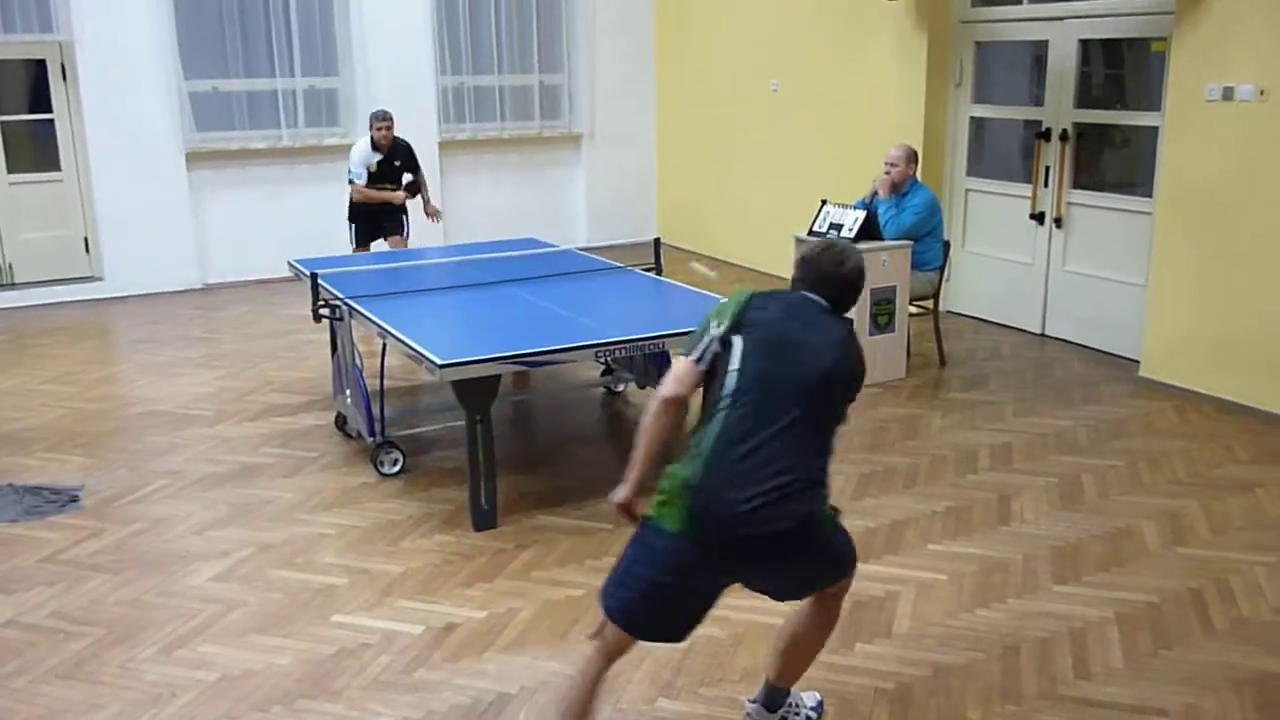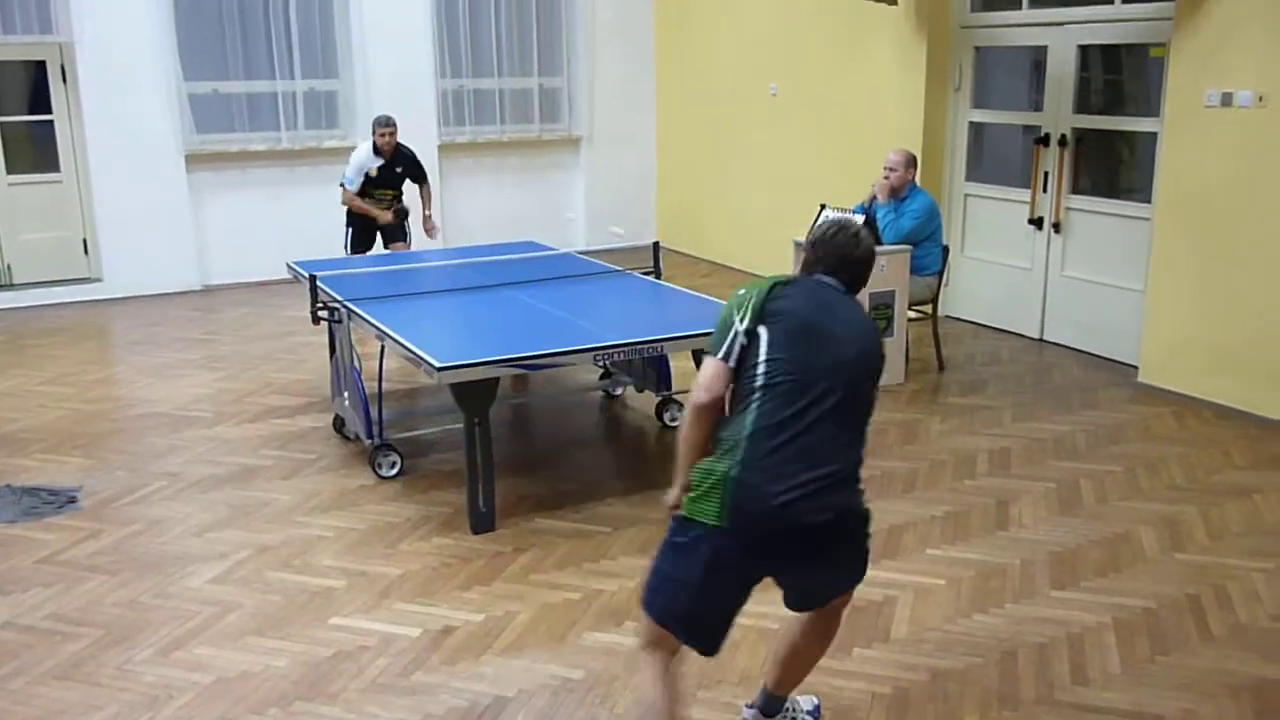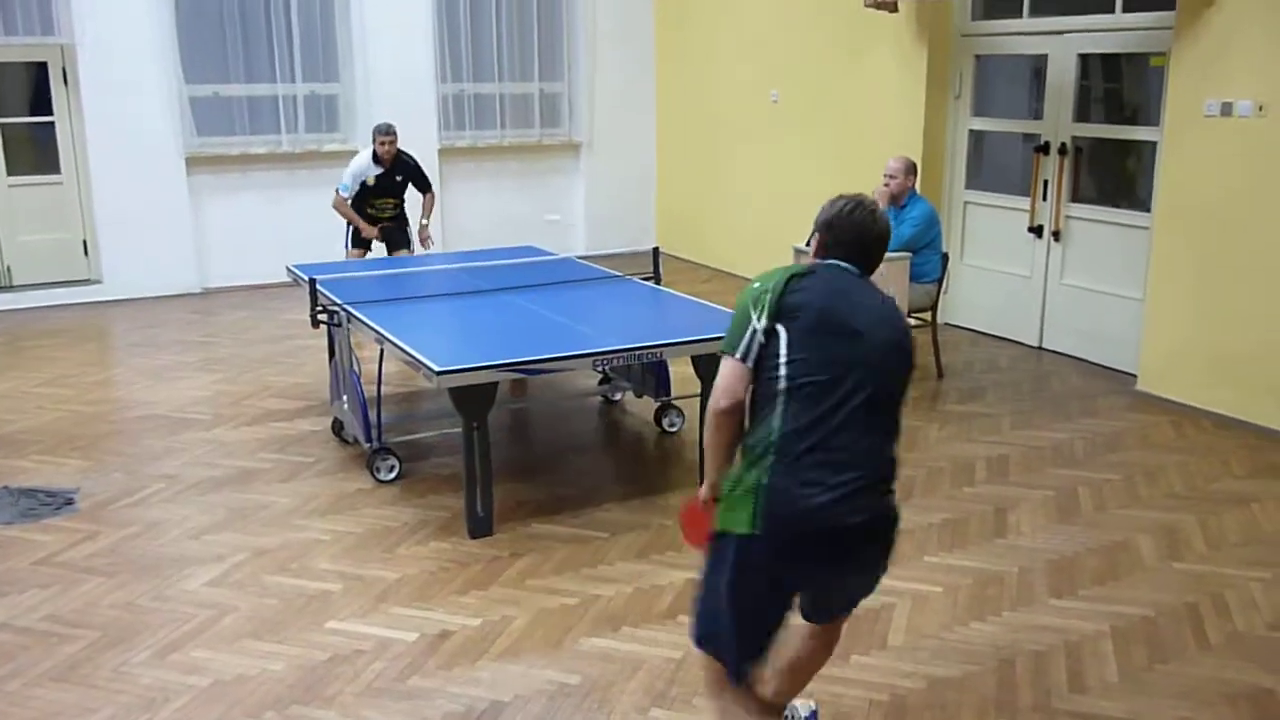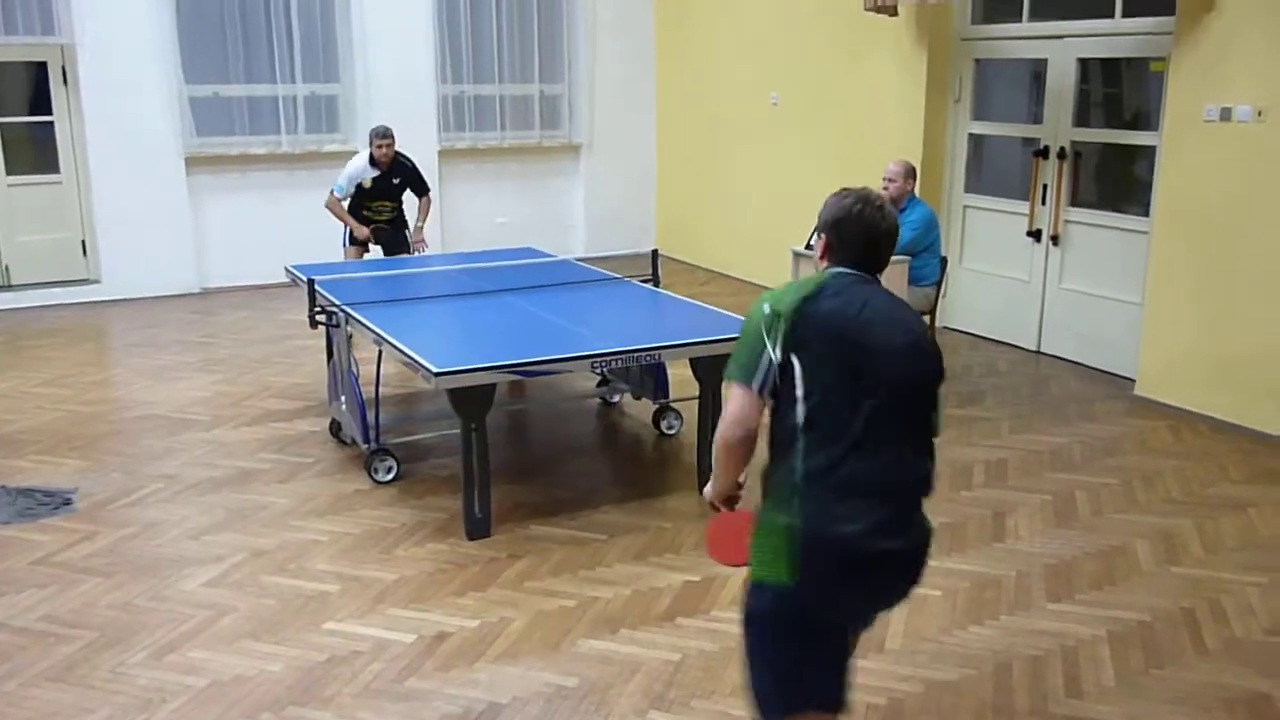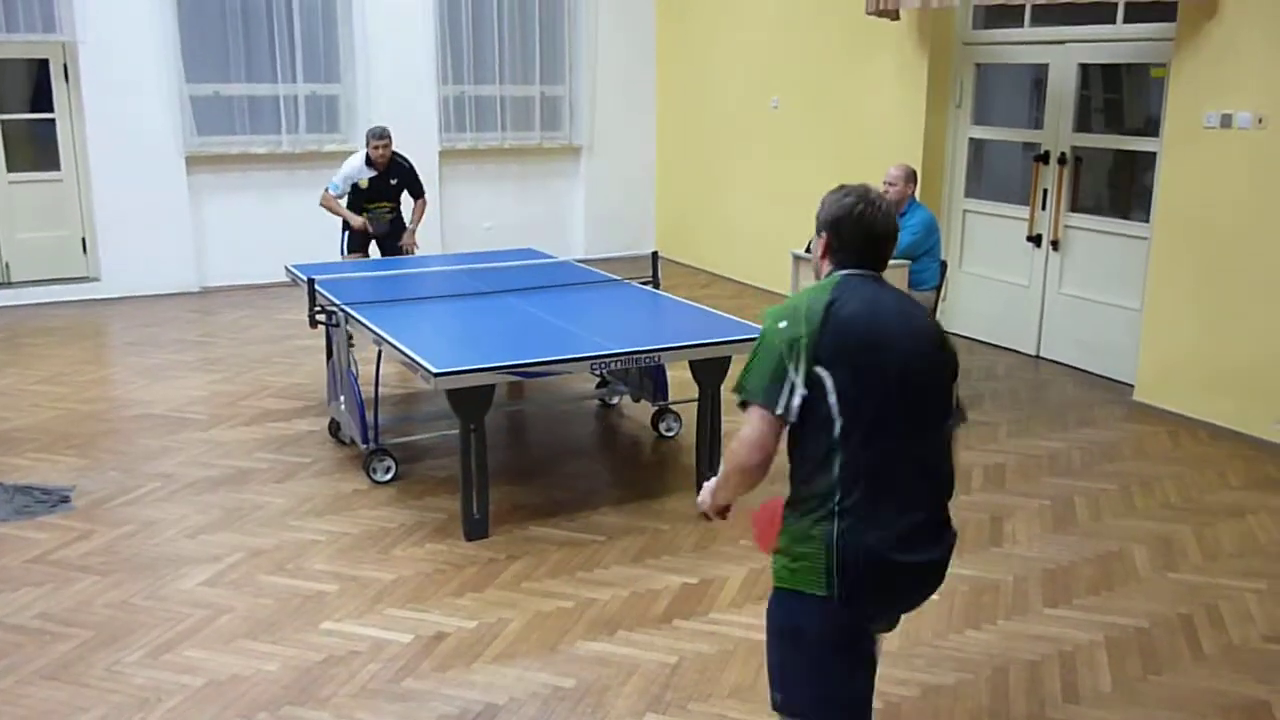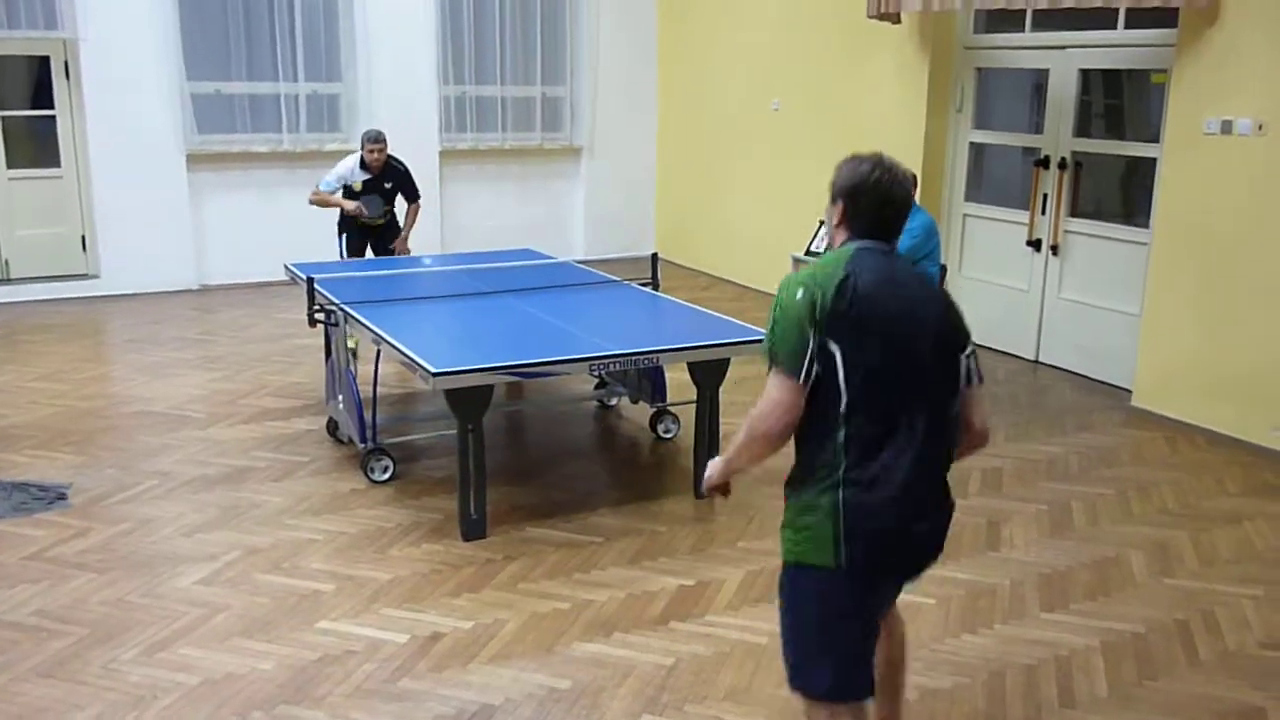
dt=0.1s
person 1, frame 1
left shoulder: (746, 306)
right shoulder: (850, 355)
left elbow: (671, 395)
left wrist: (633, 482)
left hip: (700, 510)
right hip: (793, 527)
left knee: (606, 644)
right knee: (836, 578)
person 1, frame 2
left shoulder: (765, 296)
right shoulder: (870, 336)
left elbow: (705, 399)
left wrist: (682, 485)
left hip: (737, 502)
right hip: (831, 518)
left knee: (659, 643)
right knee: (831, 595)
person 1, frame 3
left shoulder: (779, 286)
right shoulder: (894, 323)
left elbow: (726, 402)
left wrist: (713, 485)
left hip: (770, 509)
right hip: (862, 520)
right knee: (825, 614)
person 1, frame 4
left shoulder: (787, 305)
right shoulder: (917, 332)
left elbow: (736, 429)
left wrist: (723, 486)
left hip: (804, 543)
right hip: (899, 547)
right knee: (840, 613)
person 1, frame 5
left shoulder: (798, 317)
right shoulder: (929, 329)
left elbow: (754, 451)
left wrist: (719, 492)
left hip: (833, 549)
right hip: (924, 553)
right knee: (852, 624)
person 1, frame 6
left shoulder: (812, 285)
right shoulder: (937, 301)
left elbow: (778, 417)
right elbow: (973, 429)
left wrist: (725, 466)
left hip: (836, 520)
right hip: (921, 517)
right knee: (873, 606)
